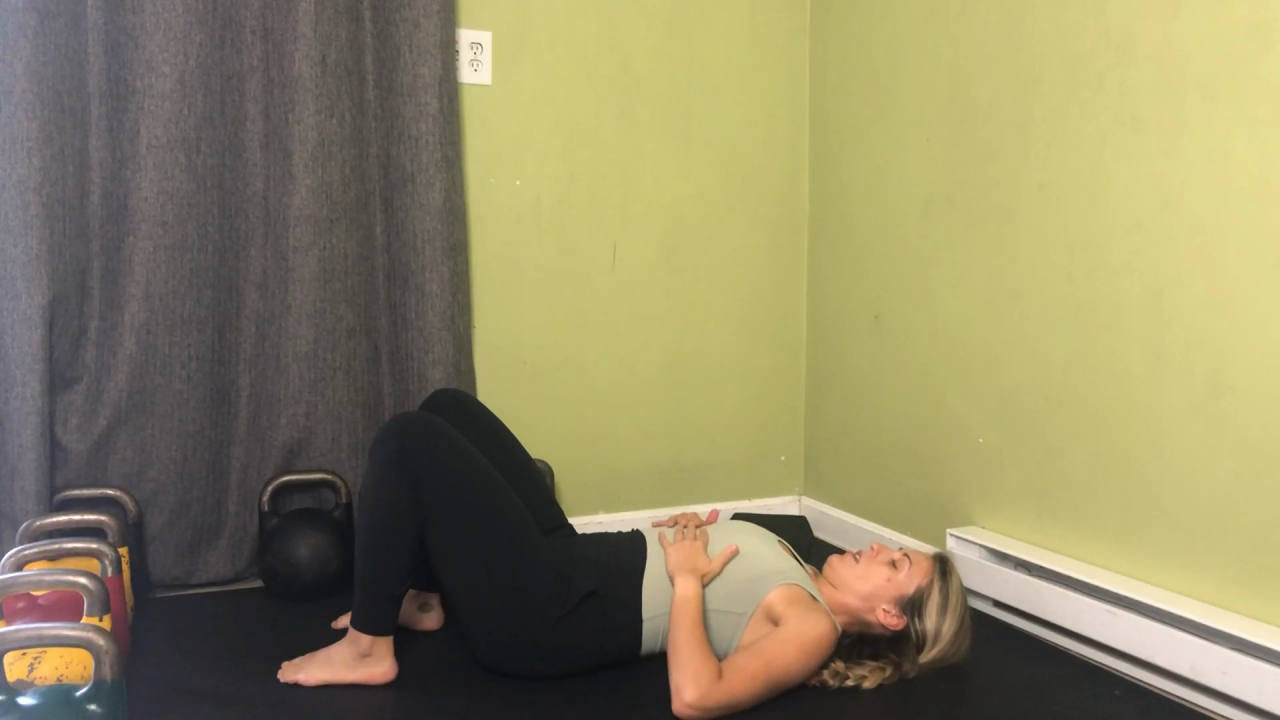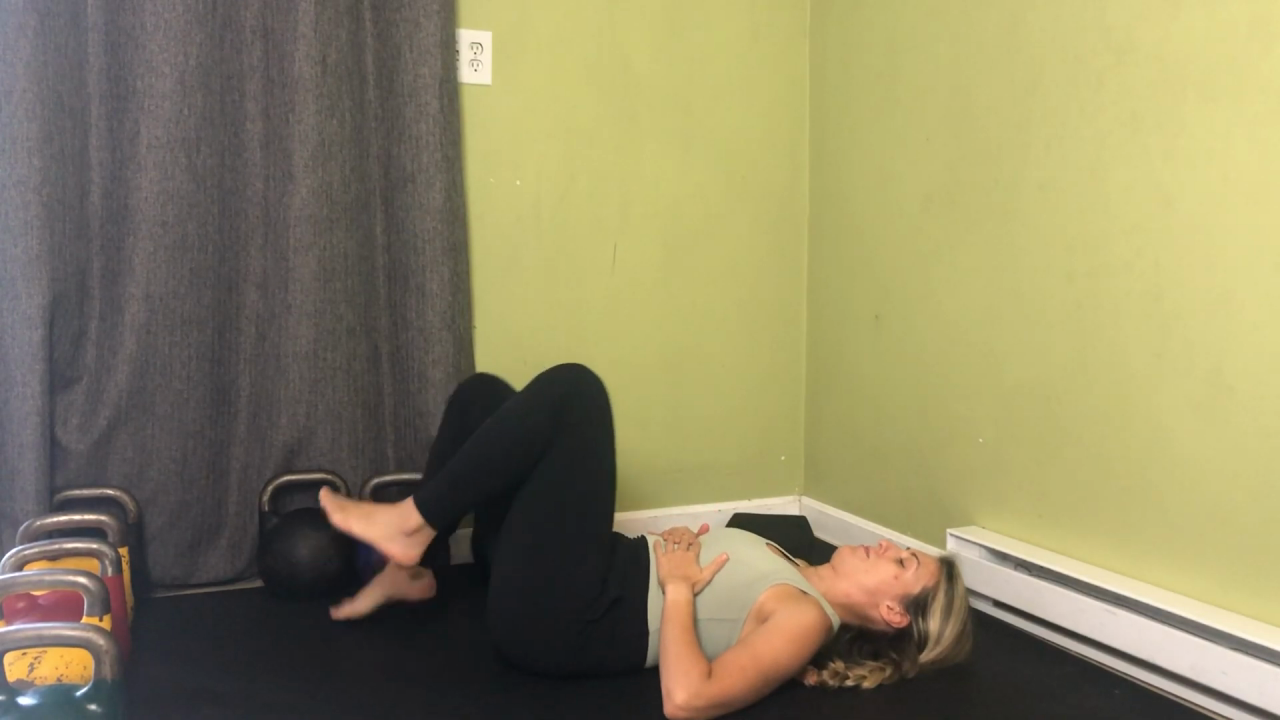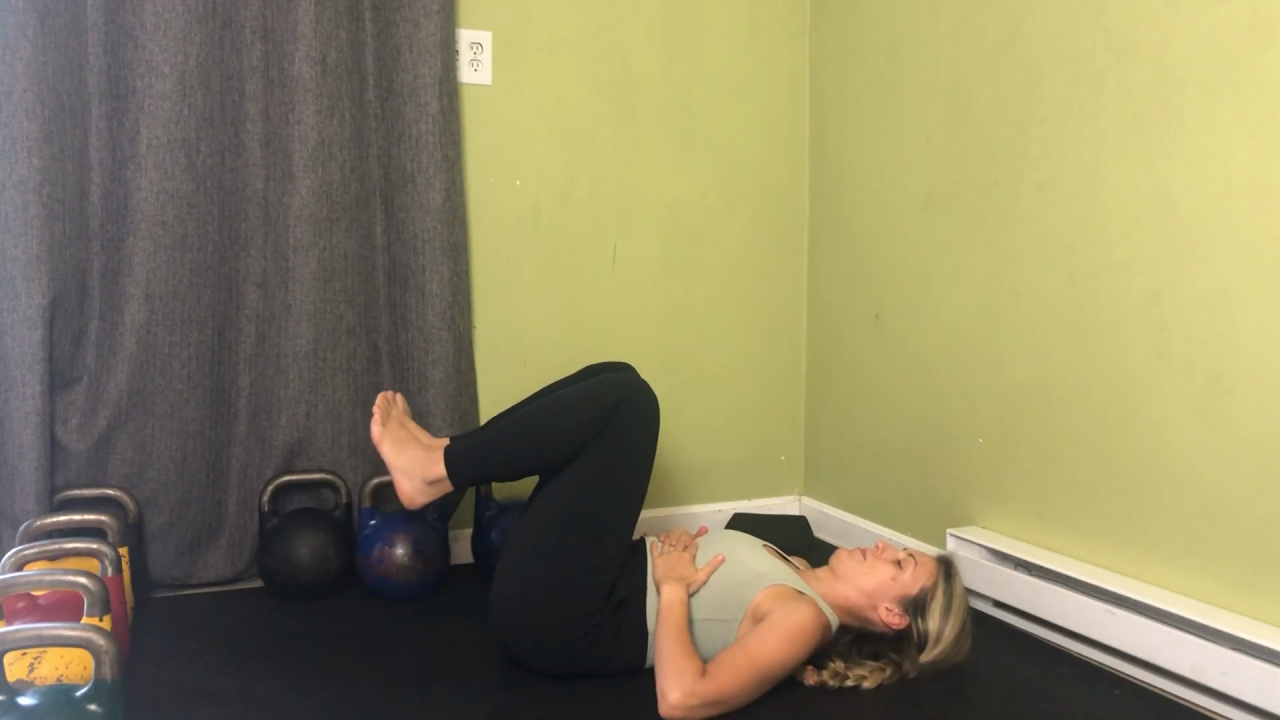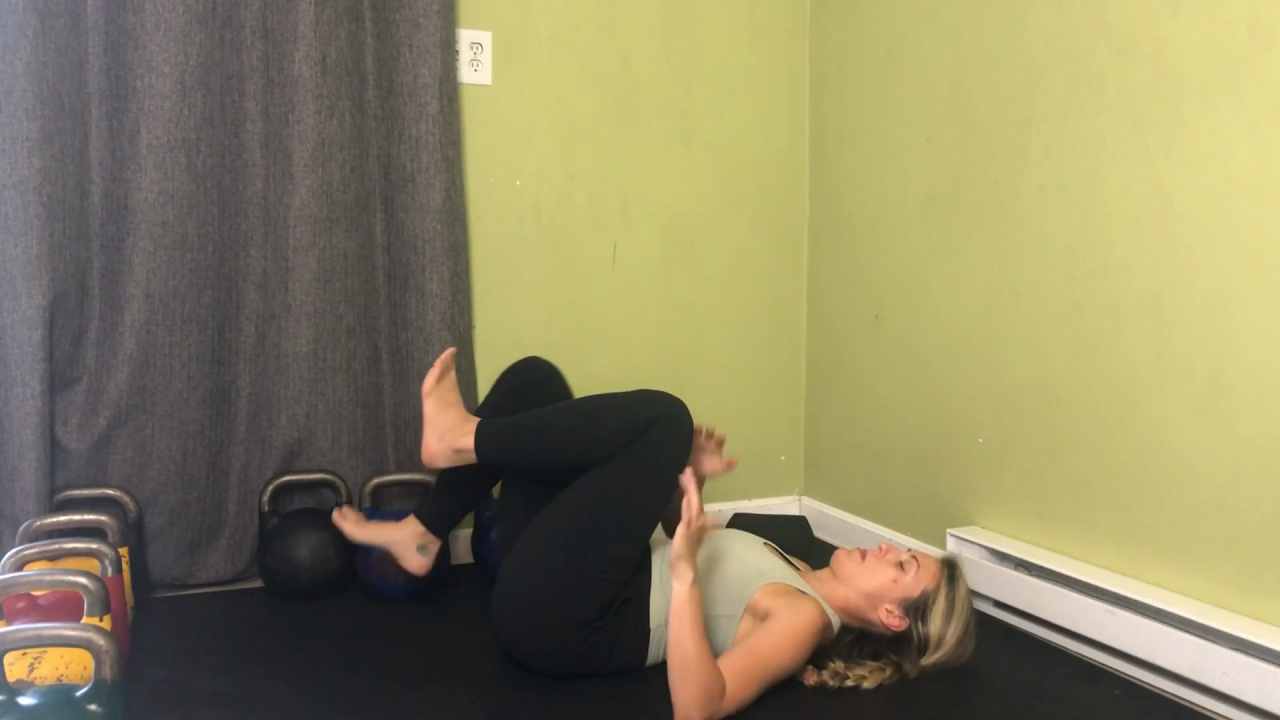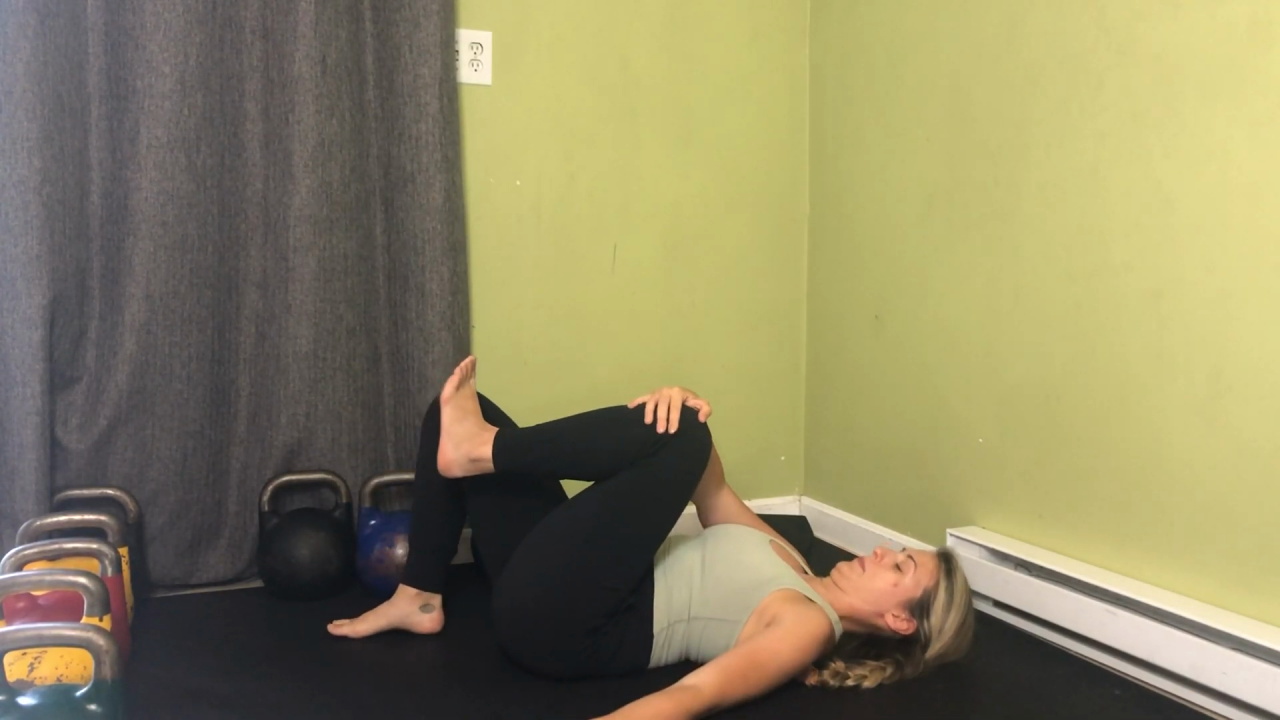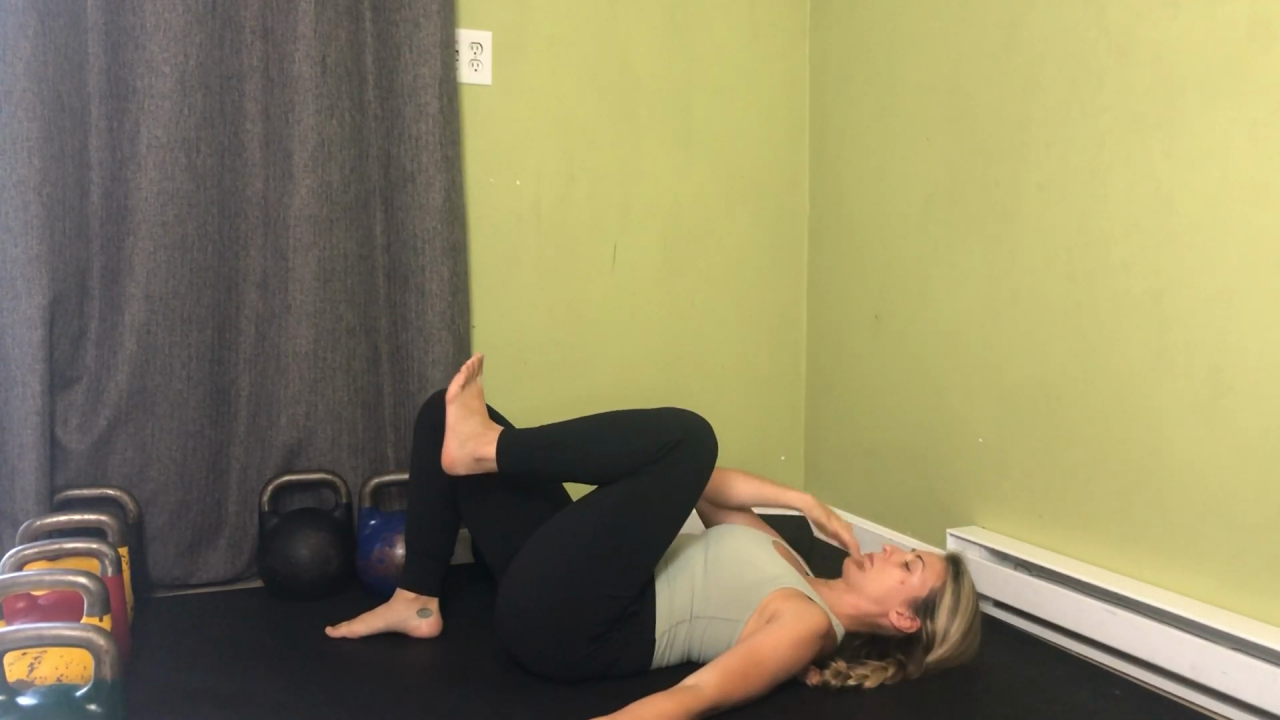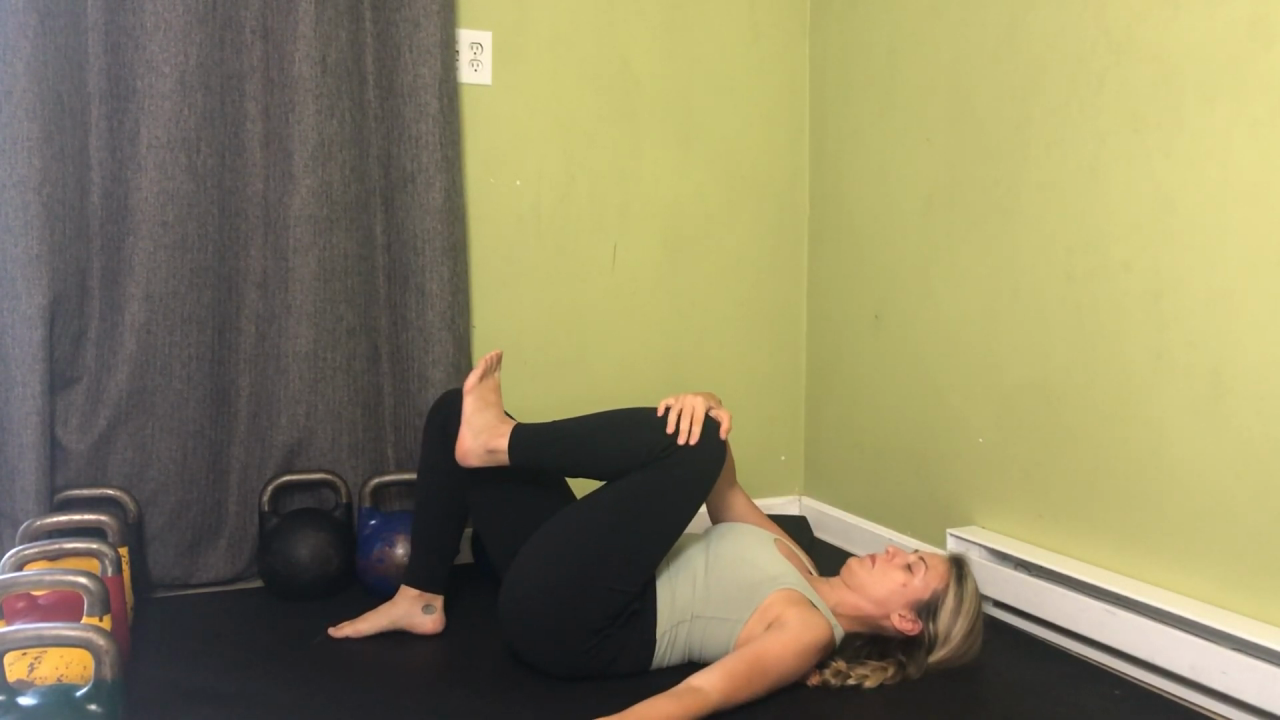
dt=0.7s
person 1, frame 1
left shoulder: (813, 629)
right shoulder: (801, 580)
left wrist: (687, 579)
right wrist: (690, 533)
left hip: (539, 617)
right hip: (571, 562)
left knee: (405, 443)
right knee: (446, 408)
left ankle: (368, 647)
right ankle: (421, 597)
person 1, frame 2
left shoulder: (805, 619)
right shoulder: (799, 577)
left wrist: (679, 587)
right wrist: (676, 551)
left hip: (552, 619)
right hip: (601, 578)
left knee: (571, 387)
right knee: (481, 395)
left ankle: (413, 527)
right ankle: (412, 570)
person 1, frame 3
left shoulder: (804, 619)
right shoulder: (798, 577)
left wrist: (674, 586)
right wrist: (675, 553)
left hip: (554, 614)
right hip: (588, 587)
left knee: (626, 400)
right knee: (617, 383)
left ankle: (435, 473)
right ankle: (444, 456)
person 1, frame 4
left shoulder: (804, 618)
right shoulder: (791, 573)
right elbow: (690, 529)
left wrist: (684, 570)
right wrist: (685, 483)
left hip: (552, 616)
right hip: (555, 587)
left knee: (661, 414)
right knee: (533, 376)
left ankle: (463, 443)
right ankle: (419, 537)
person 1, frame 5
left shoulder: (808, 626)
right shoulder: (788, 563)
right elbow: (710, 490)
right wrist: (685, 405)
left hip: (558, 619)
right hip: (556, 585)
left knee: (677, 437)
right knee: (453, 413)
left ankle: (481, 449)
right ankle: (419, 599)
person 1, frame 6
left shoulder: (809, 625)
right shoulder: (791, 569)
right elbow: (704, 494)
right wrist: (803, 500)
left hip: (561, 619)
right hip: (555, 581)
left knee: (686, 435)
right knee: (443, 413)
left ankle: (485, 448)
right ankle: (416, 603)
person 1, frame 7
left shoulder: (809, 631)
right shoulder: (795, 564)
right elbow: (723, 492)
right wrist: (710, 413)
left hip: (565, 616)
right hip: (560, 582)
left knee: (689, 447)
right knee: (456, 410)
left ankle: (496, 442)
right ankle: (420, 599)
